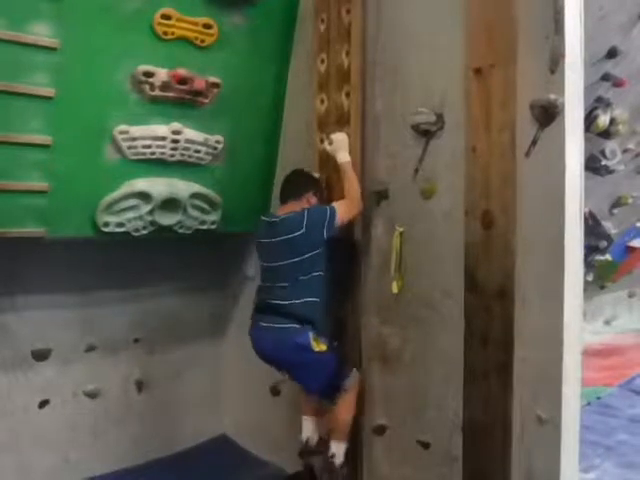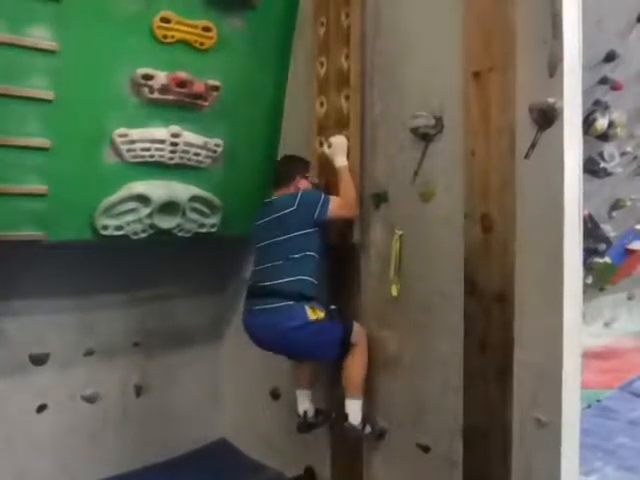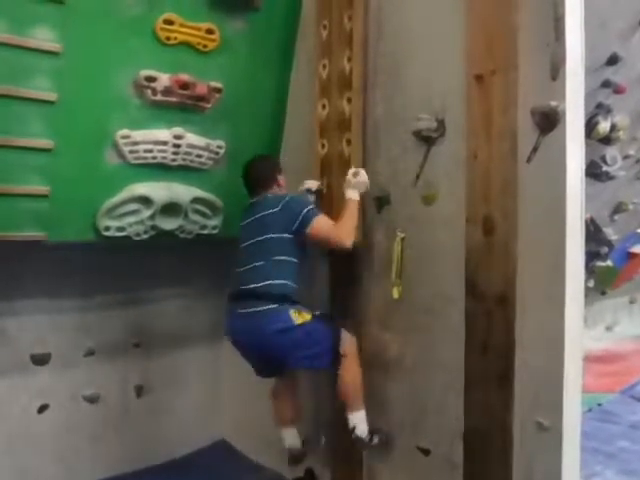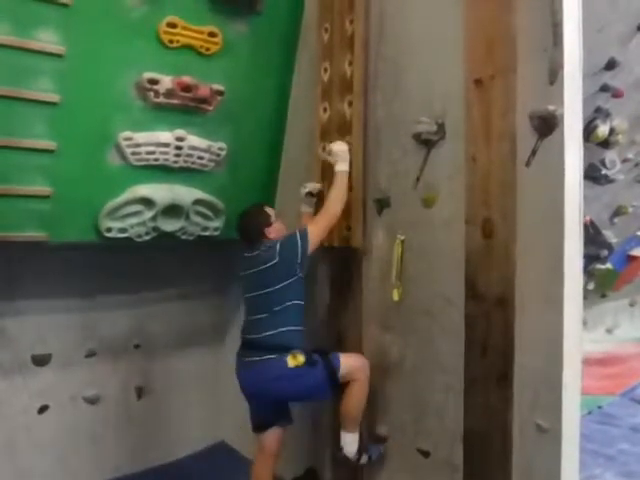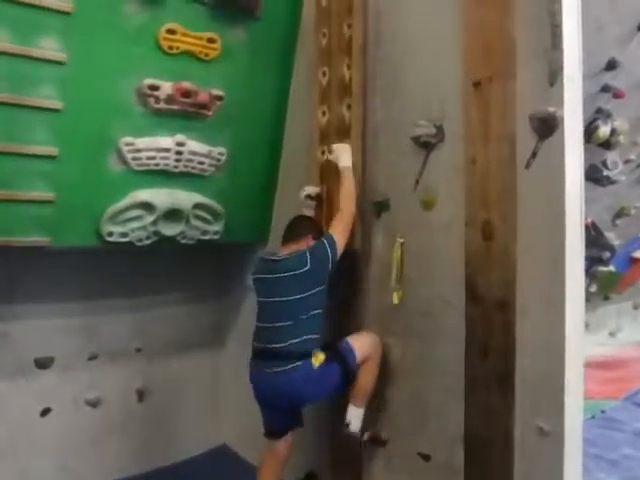
dt=1s
person 1, frame 1
left shoulder: (265, 226)
right shoulder: (309, 221)
right elbow: (354, 204)
left wrist: (311, 179)
right wrist: (342, 156)
left hip: (261, 331)
right hip: (294, 335)
left knee: (317, 378)
right knee: (348, 385)
left ankle: (309, 439)
person 1, frame 2
left shoulder: (264, 213)
right shoulder: (302, 201)
right elbow: (350, 208)
right wrist: (340, 160)
left hip: (254, 319)
right hip: (287, 315)
left knee: (306, 341)
right knee: (357, 337)
left ankle: (306, 412)
right ankle: (354, 419)
person 1, frame 3
left shoulder: (250, 217)
right shoulder: (290, 204)
right elbow: (343, 238)
left wrist: (306, 200)
right wrist: (352, 193)
left hip: (239, 320)
right hip: (273, 316)
left knee: (284, 377)
right knee: (346, 346)
left ankle: (293, 445)
right ankle: (360, 430)
person 1, frame 4
left shoulder: (253, 260)
right shoulder: (280, 253)
right elbow: (332, 214)
left wrist: (307, 206)
right wrist: (342, 164)
left hip: (251, 369)
right hip: (278, 367)
left knee: (268, 446)
right knee: (358, 367)
right ankle: (350, 446)
person 1, frame 5
left shoulder: (262, 267)
right shoulder: (313, 262)
right elbow: (346, 214)
left wrist: (305, 210)
right wrist: (345, 163)
left hip: (263, 375)
right hip: (298, 374)
left knee: (277, 448)
right knee: (370, 342)
right ankle: (354, 422)
